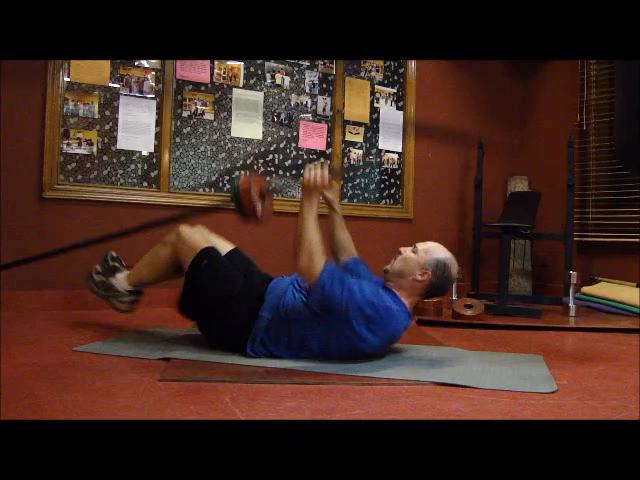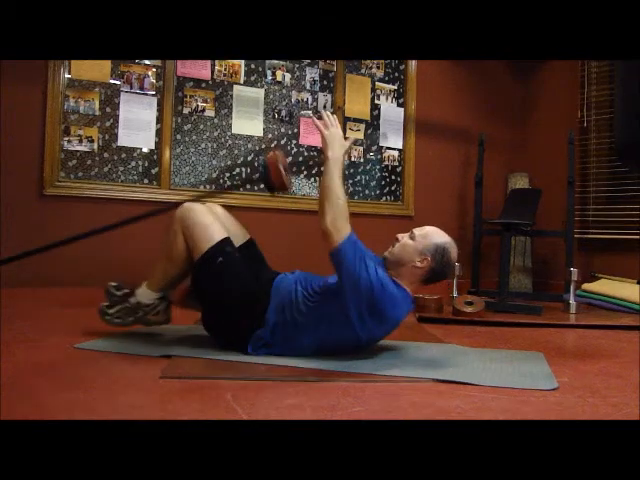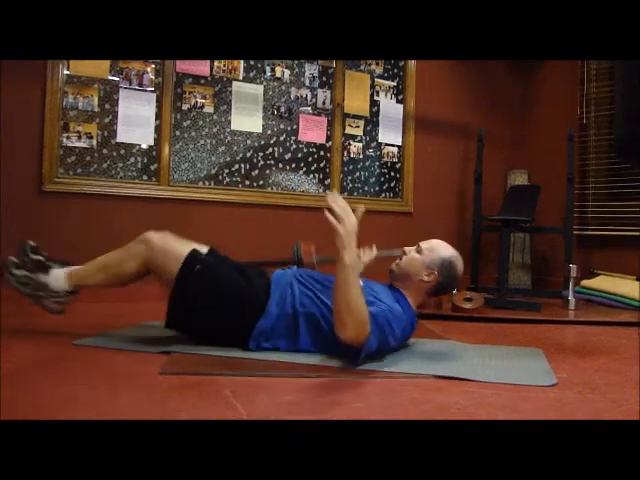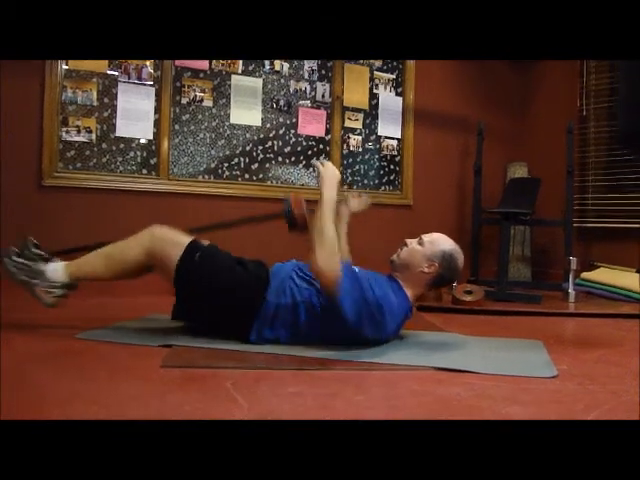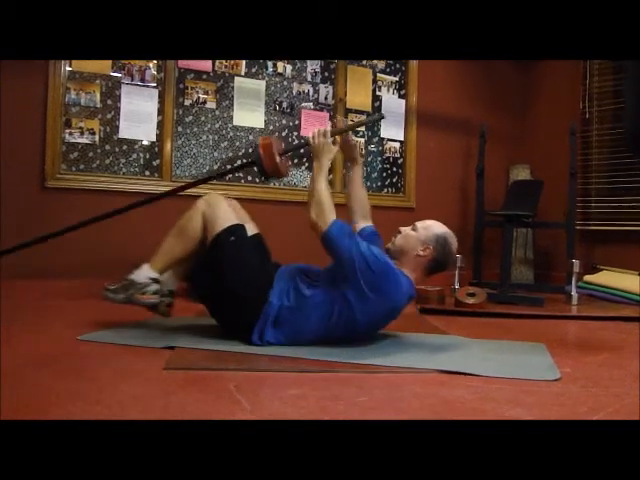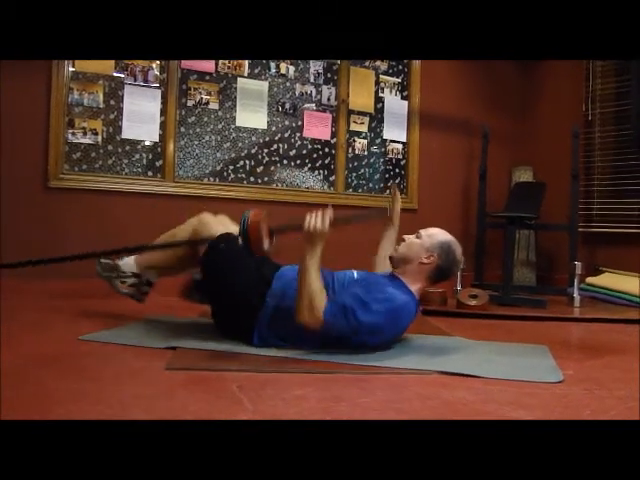
dt=0.3s
person 1, frame 1
left shoulder: (376, 308)
right shoulder: (385, 296)
left elbow: (309, 268)
right elbow: (349, 263)
left wrist: (310, 200)
right wrist: (334, 207)
left hip: (249, 324)
right hip: (264, 296)
left knee: (185, 235)
right knee: (200, 236)
left ankle: (122, 284)
right ankle: (130, 279)
person 1, frame 2
left shoulder: (381, 296)
right shoulder: (389, 280)
left elbow: (332, 228)
right elbow: (344, 236)
left wrist: (333, 154)
right wrist: (334, 158)
left hip: (253, 323)
right hip: (272, 293)
left knee: (189, 214)
right knee: (210, 211)
left ankle: (146, 301)
right ankle: (152, 295)
person 1, frame 3
left shoulder: (392, 317)
right shoulder: (391, 297)
left elbow: (349, 332)
left wrist: (348, 260)
right wrist: (352, 267)
left hip: (252, 316)
right hip: (263, 289)
left knee: (151, 244)
right knee: (163, 243)
left ankle: (59, 282)
right ankle: (68, 276)
person 1, frame 4
left shoulder: (383, 303)
right shoulder: (388, 293)
left elbow: (325, 271)
left wrist: (330, 201)
right wrist: (343, 219)
left hip: (253, 310)
right hip: (262, 284)
left knee: (157, 238)
right knee: (171, 242)
left ankle: (54, 275)
right ankle: (61, 271)
person 1, frame 5
left shoulder: (383, 277)
right shoulder: (390, 281)
left elbow: (320, 219)
right elbow: (361, 224)
left wrist: (321, 162)
right wrist: (355, 165)
left hip: (258, 312)
right hip: (272, 294)
left knee: (211, 204)
right knee: (228, 211)
left ankle: (147, 279)
right ankle: (166, 283)
person 1, frame 6
left shoulder: (388, 307)
right shoulder: (399, 297)
left elbow: (309, 315)
left wrist: (312, 247)
right wrist: (391, 229)
left hip: (258, 308)
right hip: (273, 285)
left knee: (204, 222)
right knee: (218, 228)
left ankle: (130, 270)
right ankle: (141, 273)
